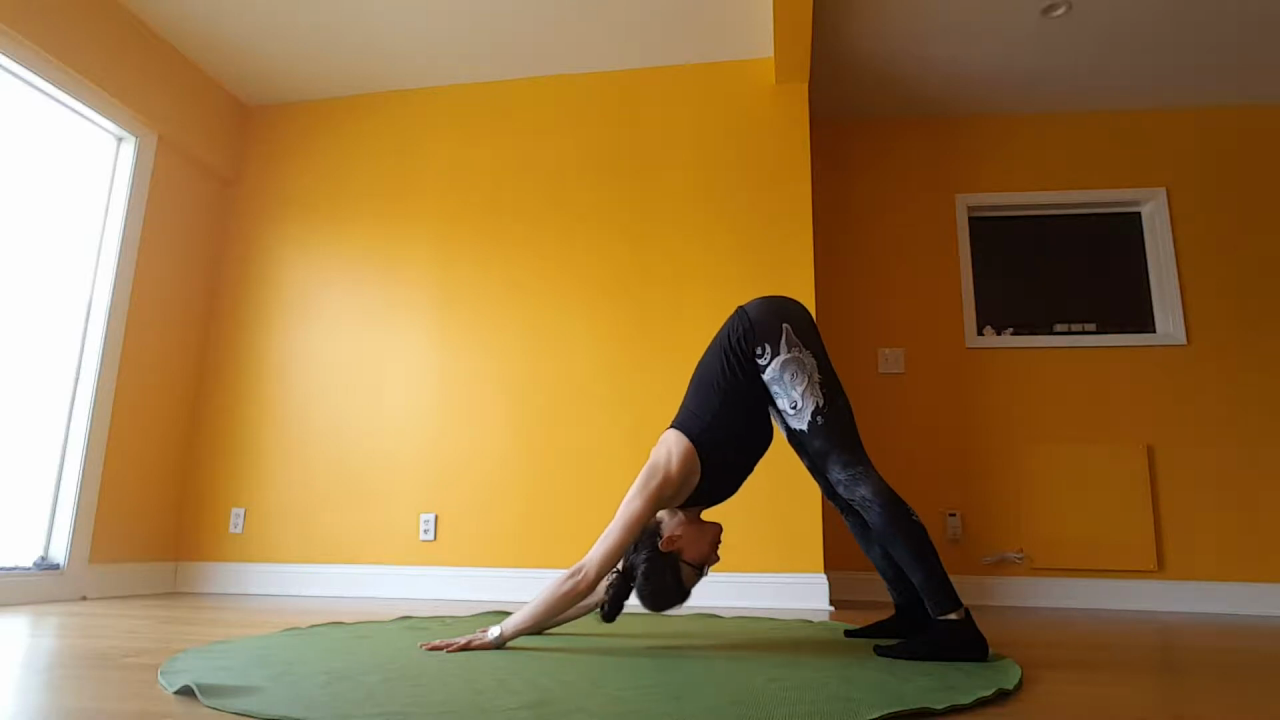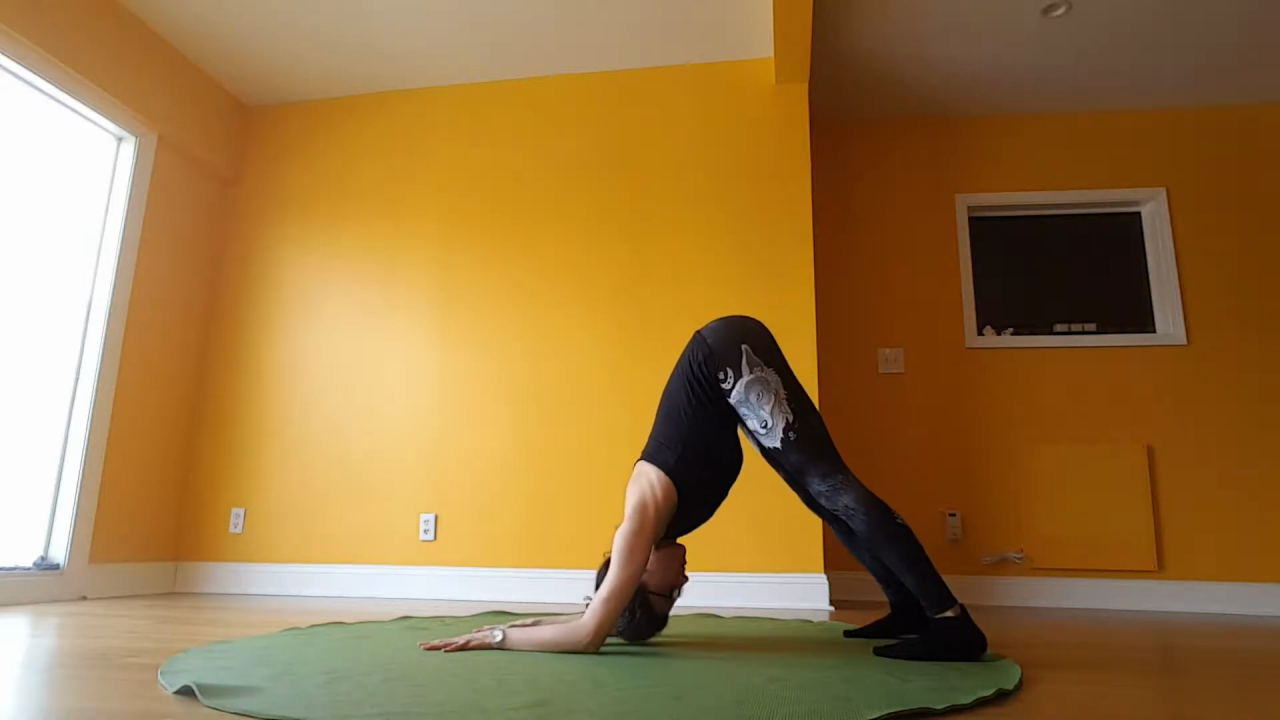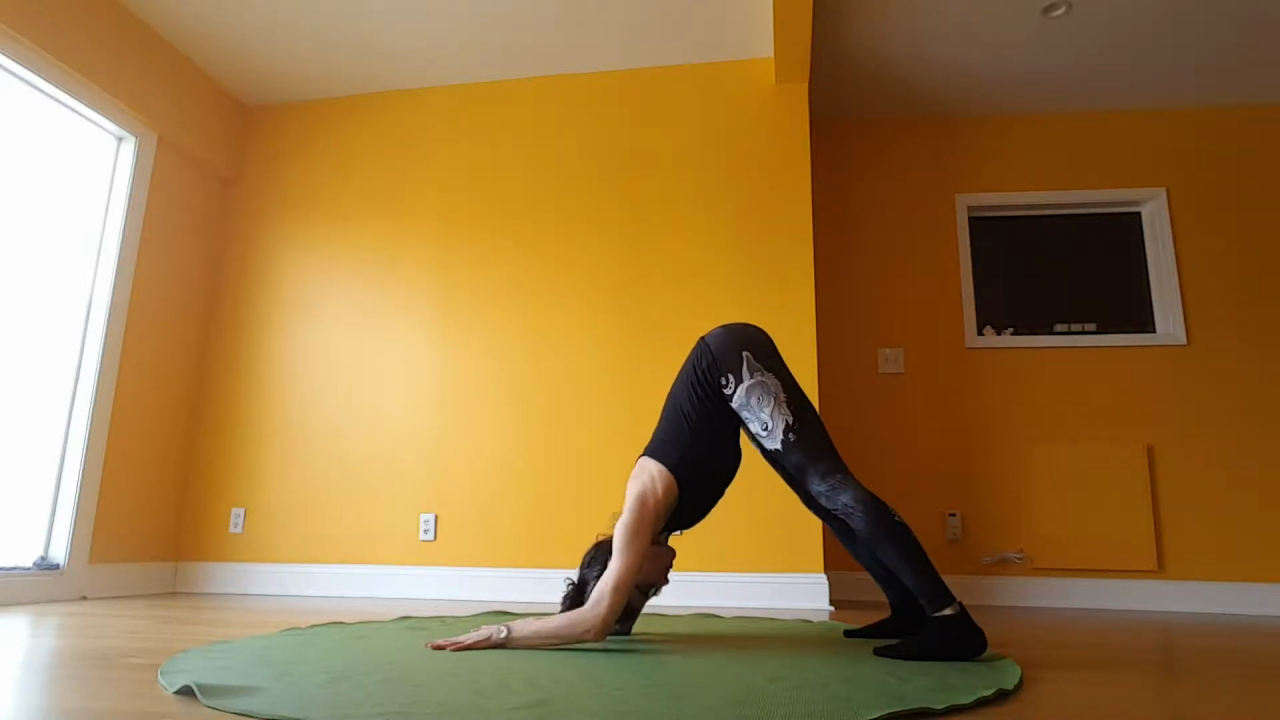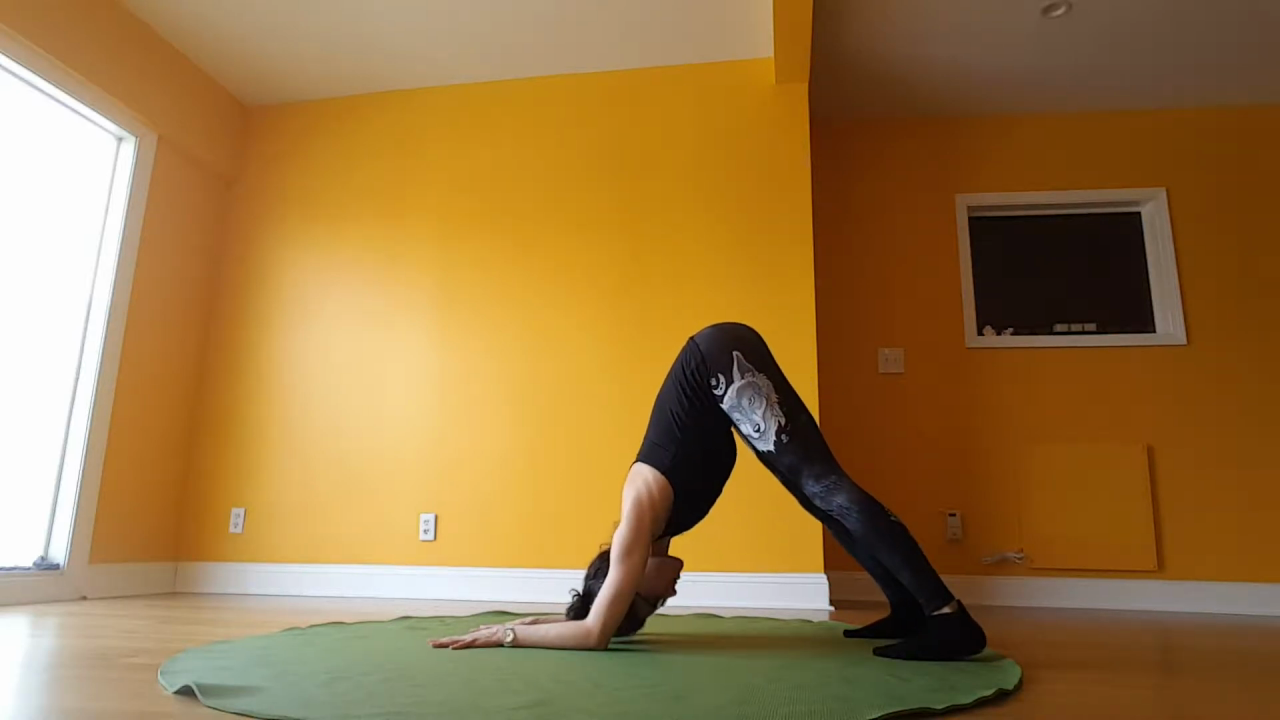
dt=1s
person 1, frame 1
left shoulder: (666, 480)
right shoulder: (673, 493)
left elbow: (583, 577)
right elbow: (606, 582)
right wrist: (525, 624)
left hip: (768, 333)
right hip: (767, 345)
left knee: (849, 478)
right knee: (844, 486)
left ankle: (952, 622)
right ankle: (915, 609)
person 1, frame 2
left shoulder: (643, 520)
right shoulder: (648, 522)
left elbow: (589, 635)
right elbow: (596, 616)
left wrist: (498, 636)
right wrist: (527, 624)
left hip: (730, 355)
right hip: (731, 361)
left knee: (829, 488)
right knee: (825, 493)
left ankle: (948, 619)
right ankle: (910, 606)
person 1, frame 3
left shoulder: (643, 508)
right shoulder: (649, 515)
left elbow: (595, 622)
right elbow: (599, 612)
left wrist: (501, 633)
right wrist: (528, 621)
left hip: (734, 362)
right hip: (733, 369)
left knee: (829, 488)
right knee: (824, 495)
left ankle: (947, 618)
right ankle: (910, 608)
person 1, frame 4
left shoulder: (639, 523)
right shoulder: (646, 525)
left elbow: (596, 633)
right elbow: (596, 615)
left wrist: (507, 634)
right wrist: (524, 622)
left hip: (722, 361)
right hip: (723, 366)
left knee: (822, 487)
right knee: (820, 493)
left ankle: (947, 617)
right ankle: (910, 606)
